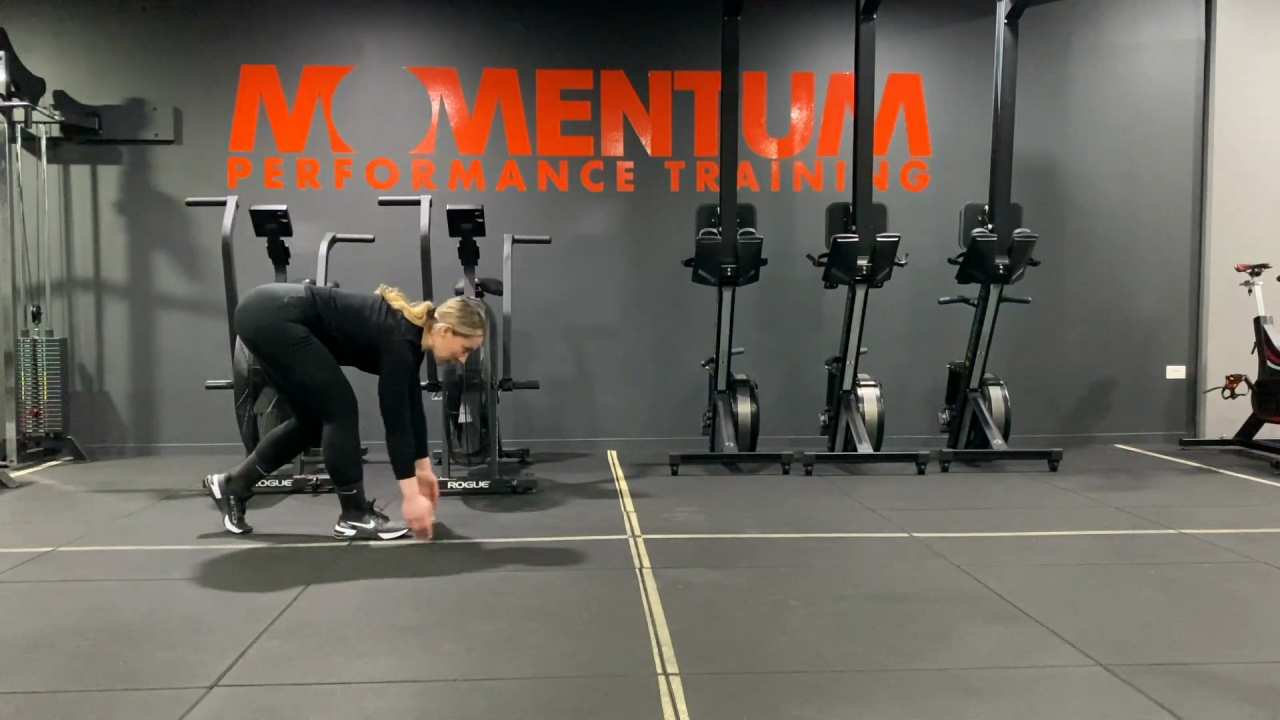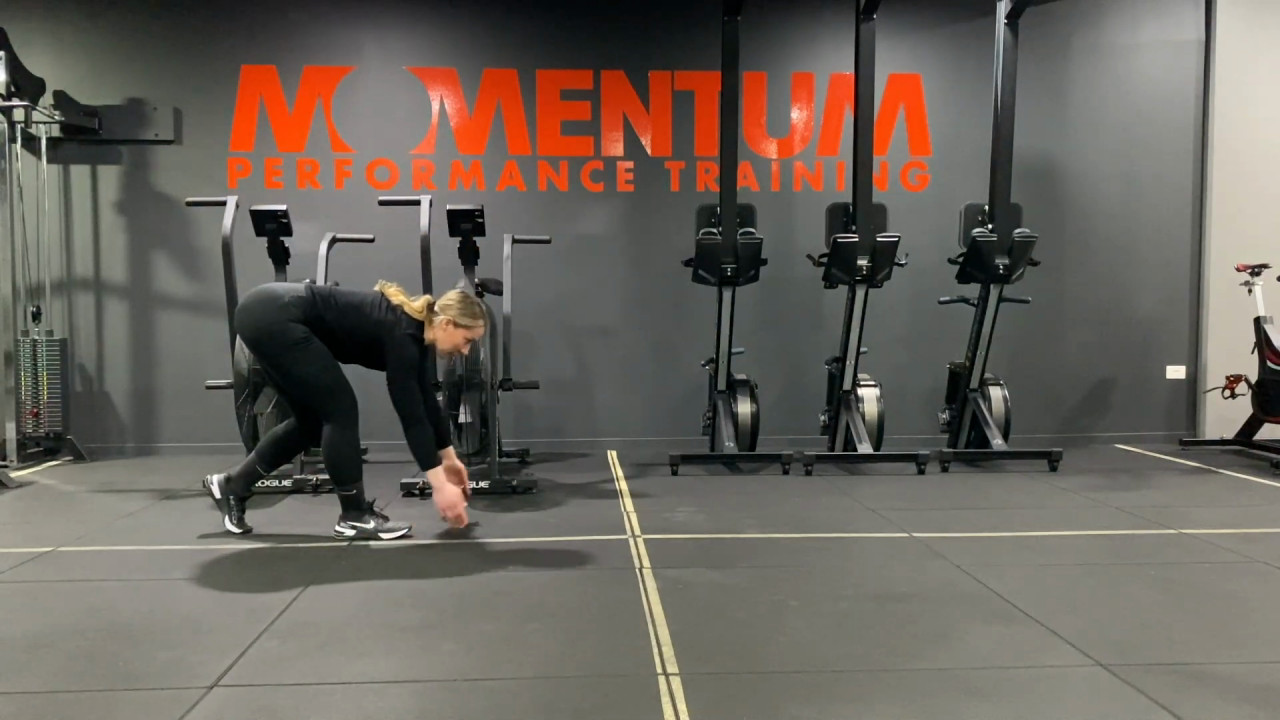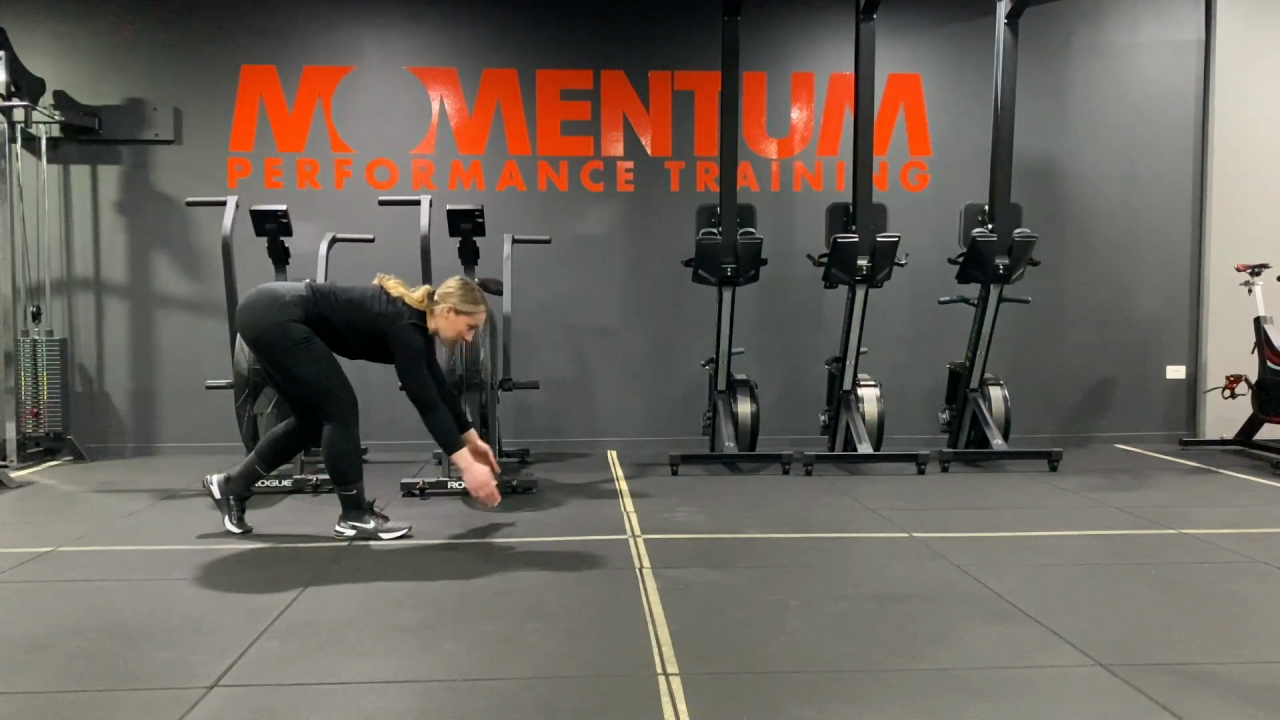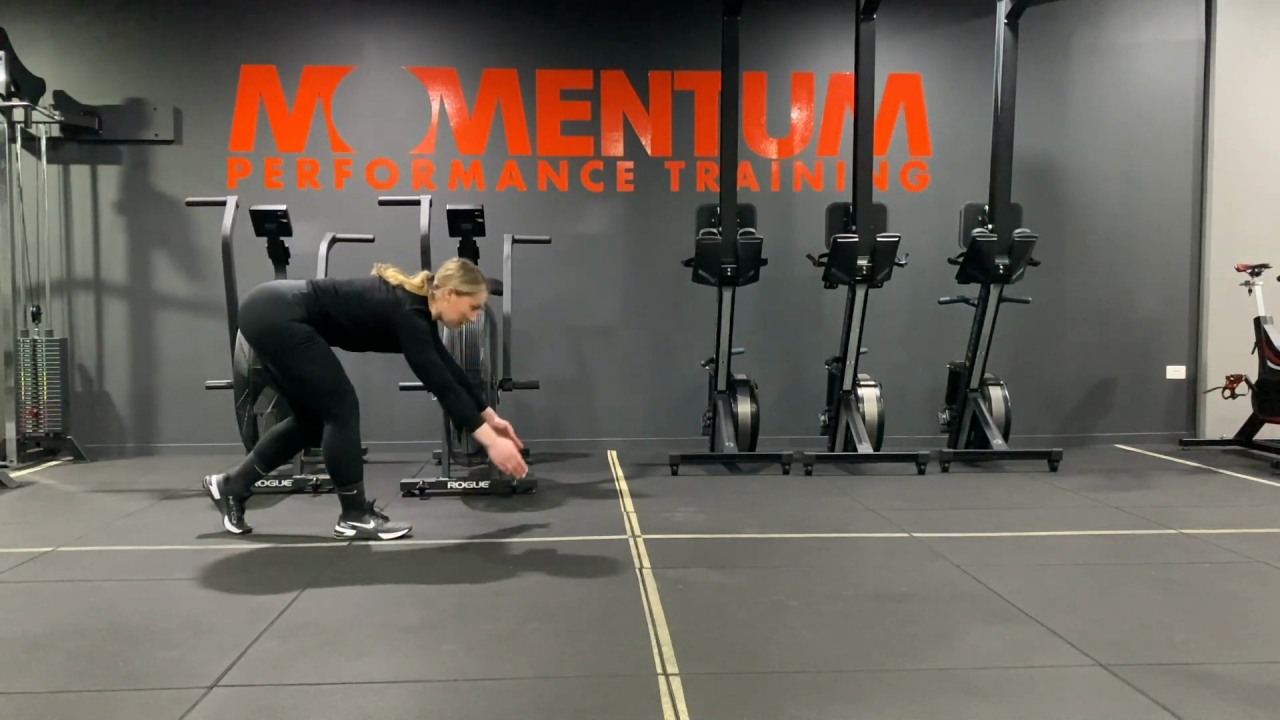
dt=0.1s
person 1, frame 1
left shoulder: (409, 334)
right shoulder: (400, 342)
left elbow: (411, 409)
right elbow: (395, 420)
left wrist: (423, 467)
right wrist: (410, 494)
left hip: (265, 315)
right hip: (273, 320)
left knee: (313, 418)
right knee: (340, 410)
left ankle: (232, 486)
right ankle: (355, 515)
person 1, frame 2
left shoulder: (412, 330)
right shoulder: (402, 337)
left elbow: (424, 402)
right elbow: (411, 415)
left wrist: (447, 456)
right wrist: (439, 483)
left hip: (265, 315)
right hip: (273, 319)
left knee: (312, 418)
right knee: (339, 410)
left ankle: (232, 486)
right ankle: (354, 515)
person 1, frame 3
left shoulder: (411, 322)
right shoulder: (404, 328)
left elbow: (437, 389)
right elbow: (426, 403)
left wrist: (472, 439)
right wrist: (465, 464)
left hip: (267, 317)
right hip: (274, 320)
left knee: (311, 418)
right knee: (340, 410)
left ankle: (232, 485)
right ankle: (355, 516)
person 1, frame 4
left shoulder: (416, 308)
right shoulder: (408, 314)
left elbow: (449, 372)
right elbow: (441, 385)
left wrist: (490, 418)
right wrist: (489, 439)
left hip: (270, 313)
right hip: (277, 318)
left knee: (313, 417)
right knee: (340, 409)
left ankle: (232, 486)
right ankle: (355, 516)
